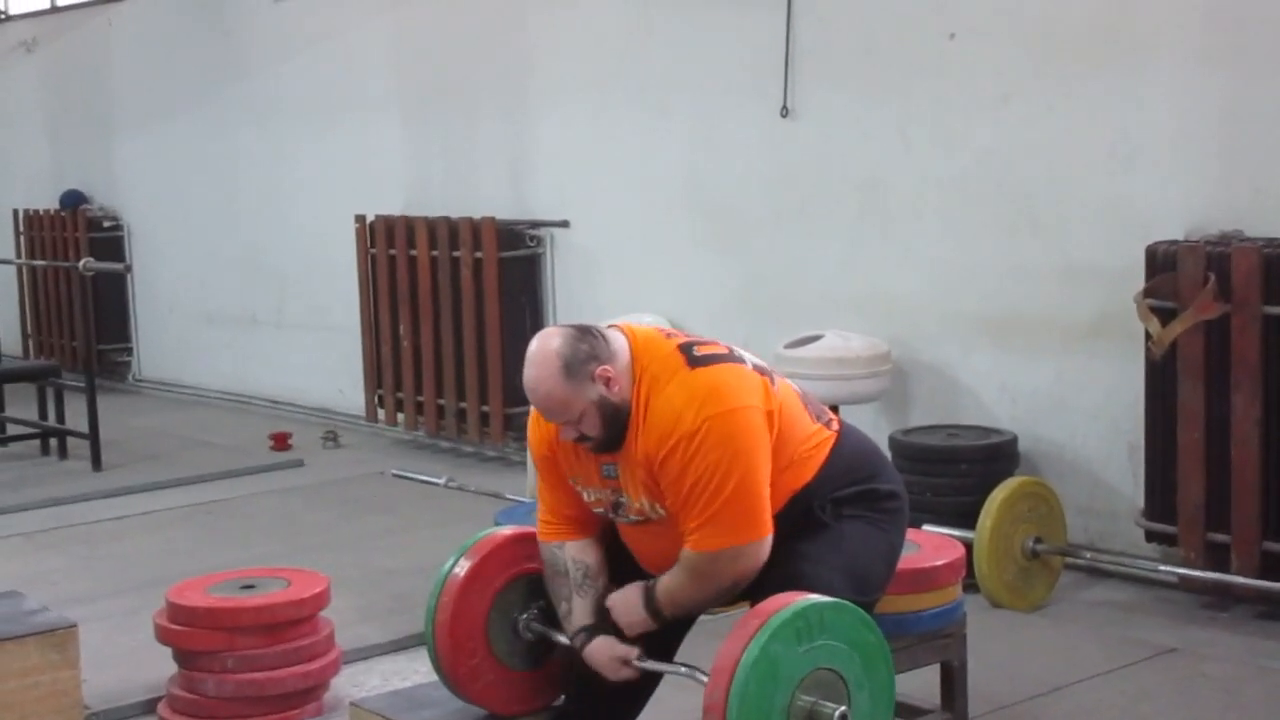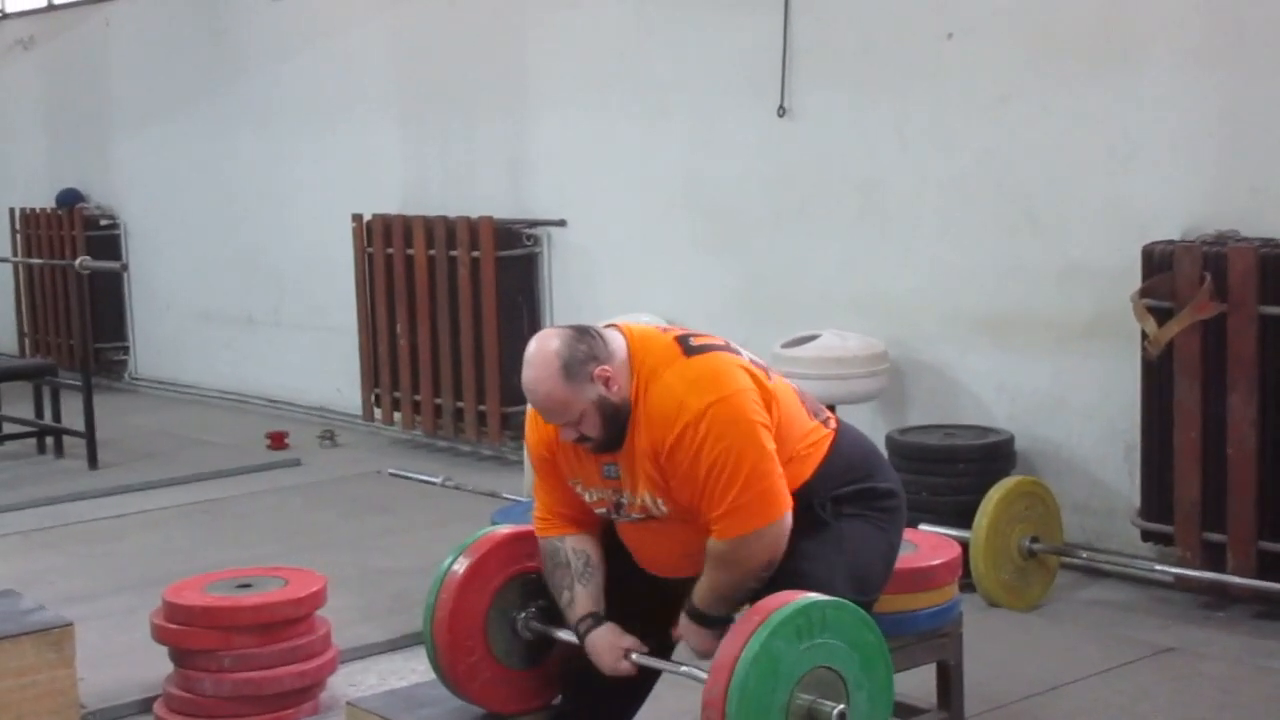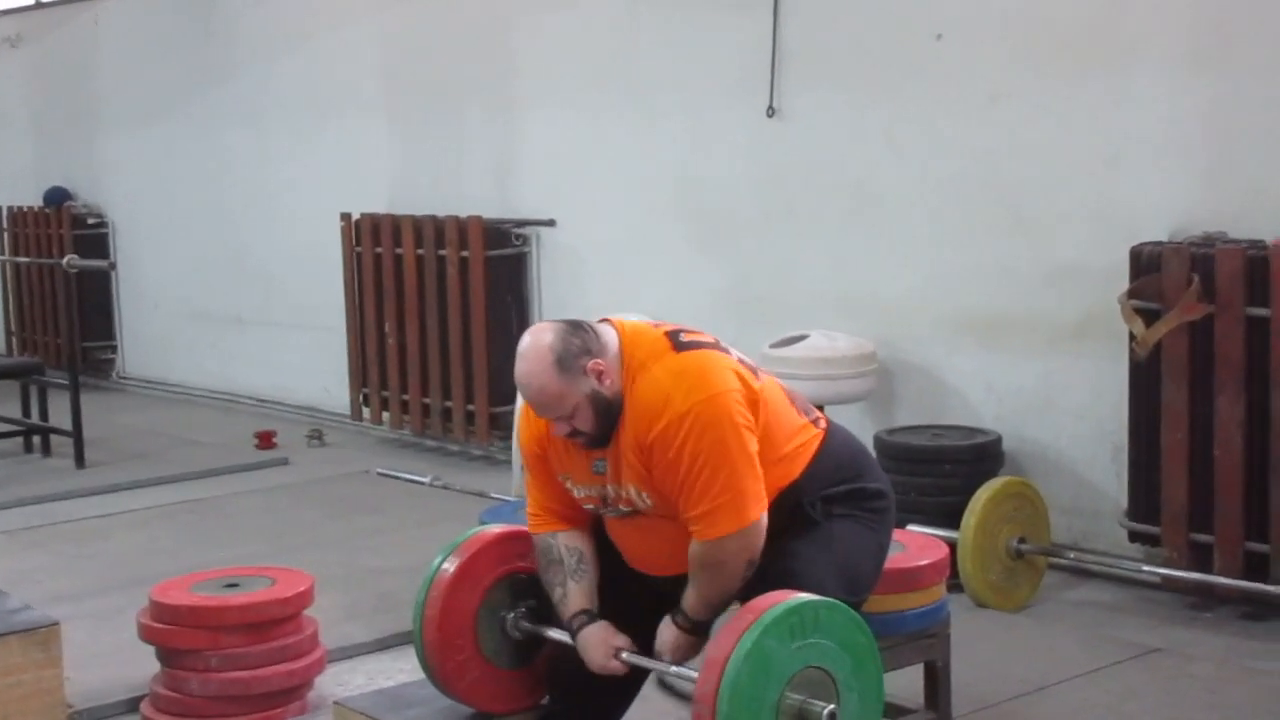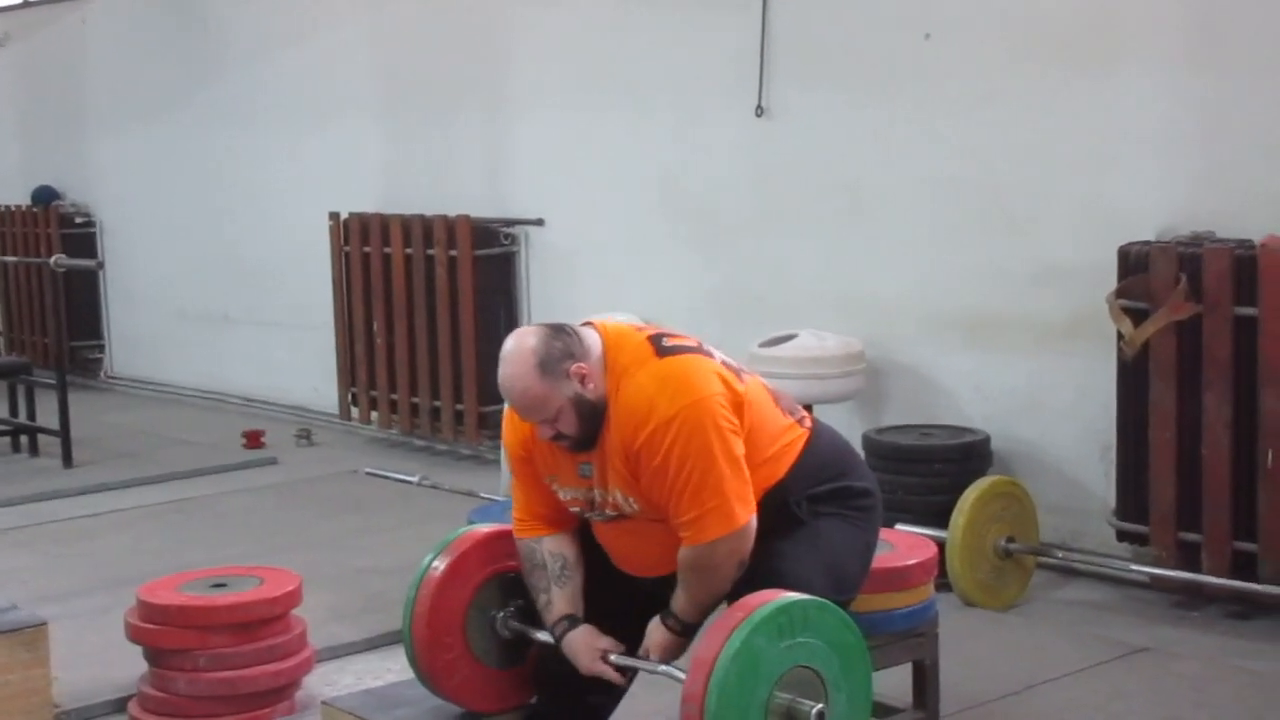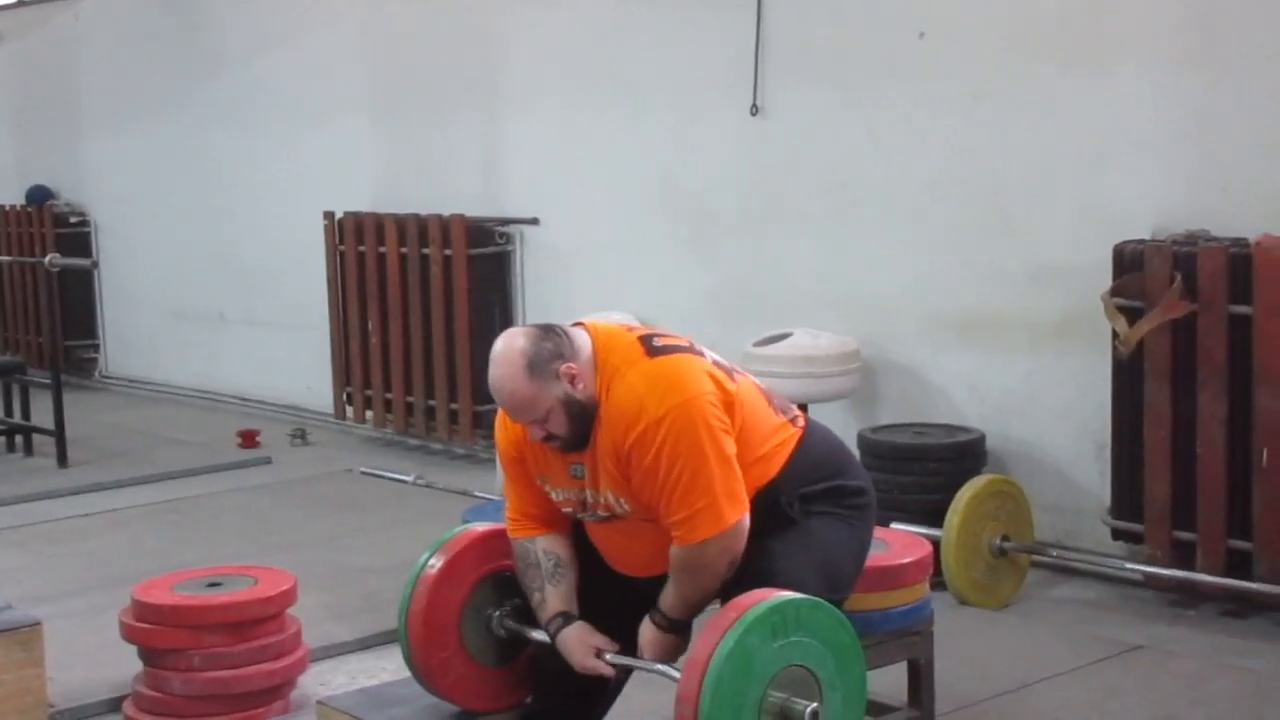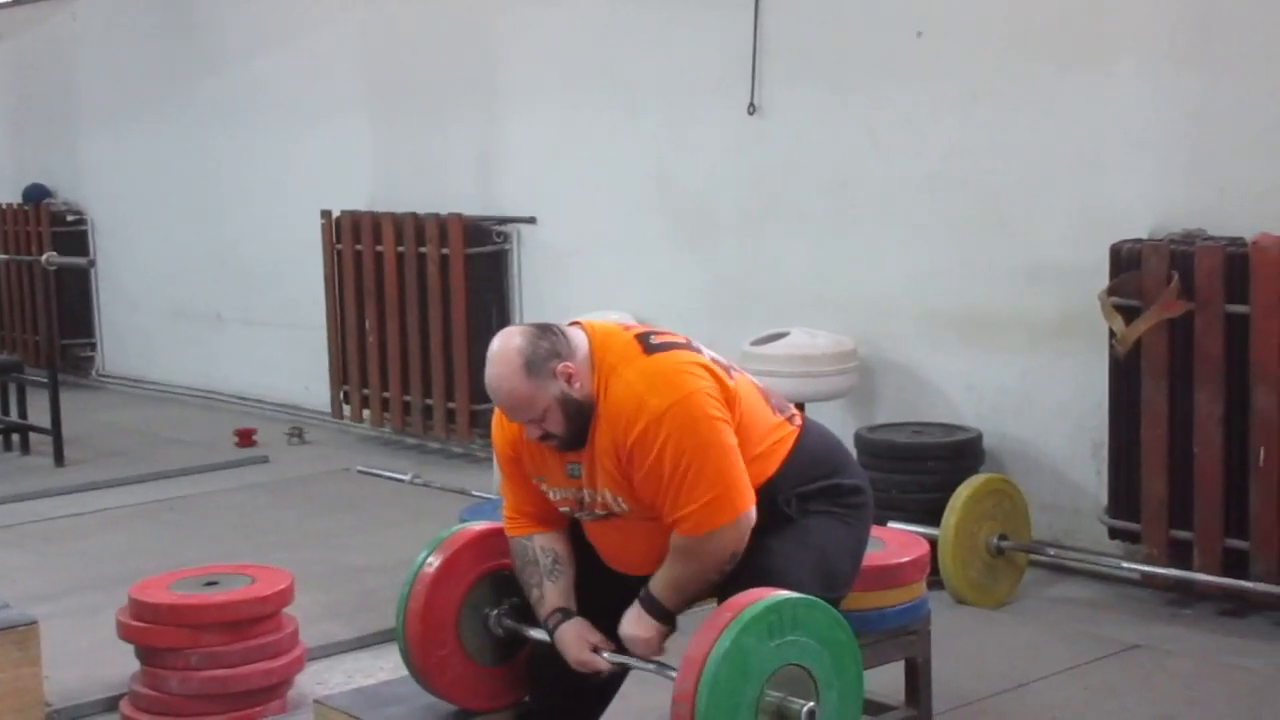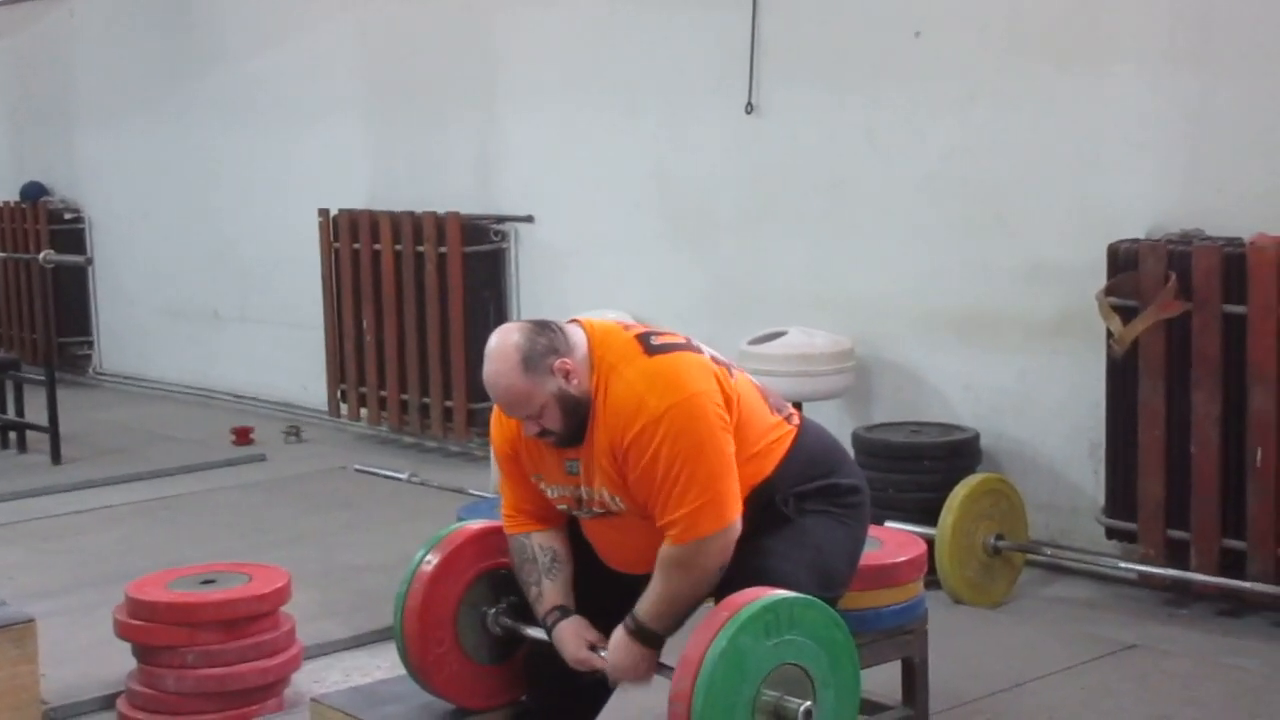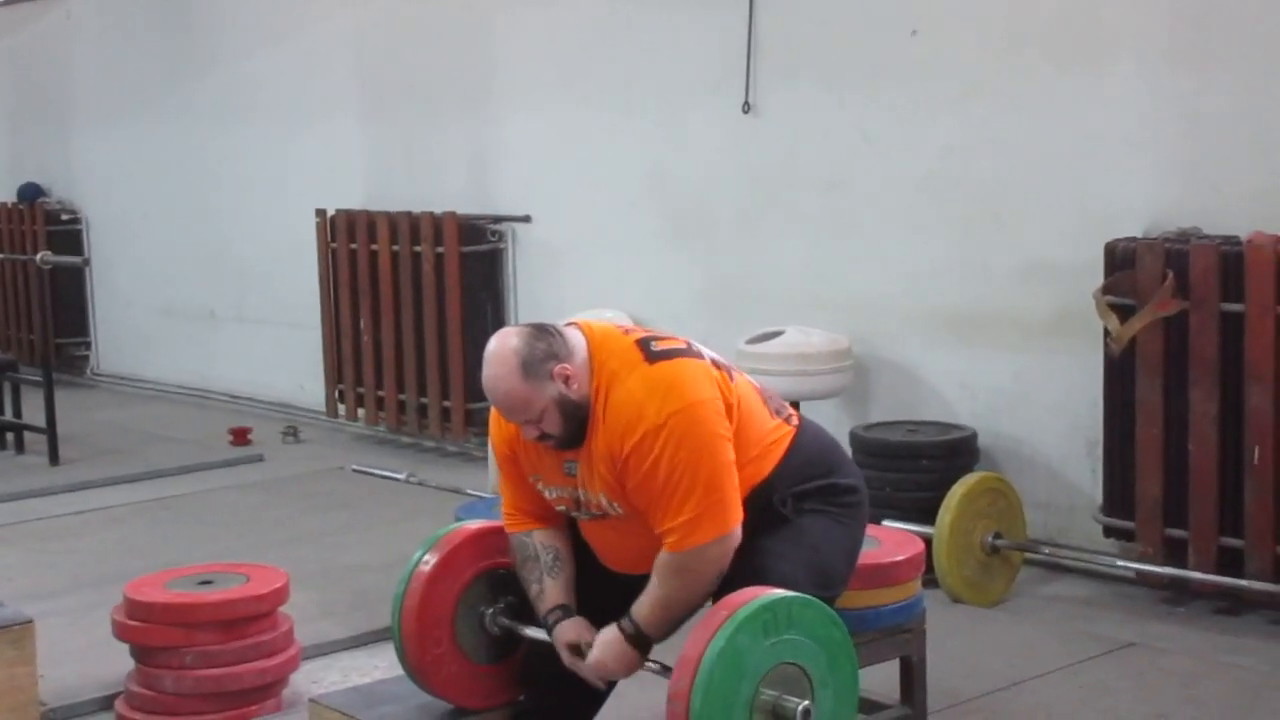
dt=0.2s
person 1, frame 1
left shoulder: (700, 398)
right shoulder: (563, 404)
left elbow: (732, 556)
right elbow: (566, 528)
left wrist: (650, 604)
right wrist: (587, 634)
person 1, frame 2
left shoulder: (699, 390)
right shoulder: (560, 402)
left elbow: (754, 537)
right elbow: (562, 524)
left wrist: (705, 614)
right wrist: (589, 624)
person 1, frame 3
left shoulder: (687, 388)
right shoulder: (551, 402)
left elbow: (733, 537)
right elbow: (557, 520)
left wrist: (690, 622)
right wrist: (583, 621)
person 1, frame 4
left shoulder: (671, 392)
right shoulder: (536, 403)
left elbow: (722, 539)
right elbow: (542, 525)
left wrist: (677, 622)
right wrist: (567, 626)
person 1, frame 5
left shoulder: (662, 391)
right shoulder: (526, 404)
left elbow: (715, 538)
right elbow: (536, 525)
left wrist: (668, 620)
right wrist: (563, 623)
person 1, frame 6
left shoulder: (660, 389)
right shoulder: (524, 403)
left elbow: (719, 530)
right elbow: (533, 523)
left wrist: (655, 607)
right wrist: (560, 619)
person 1, frame 7
left shoulder: (660, 389)
right shoulder: (521, 401)
left elbow: (705, 539)
right elbow: (532, 520)
left wrist: (640, 633)
right wrist: (558, 616)
person 1, frame 8
left shoulder: (660, 394)
right shoulder: (521, 402)
left elbow: (701, 550)
right elbow: (533, 519)
left wrist: (633, 636)
right wrist: (559, 616)
right knee: (566, 639)
